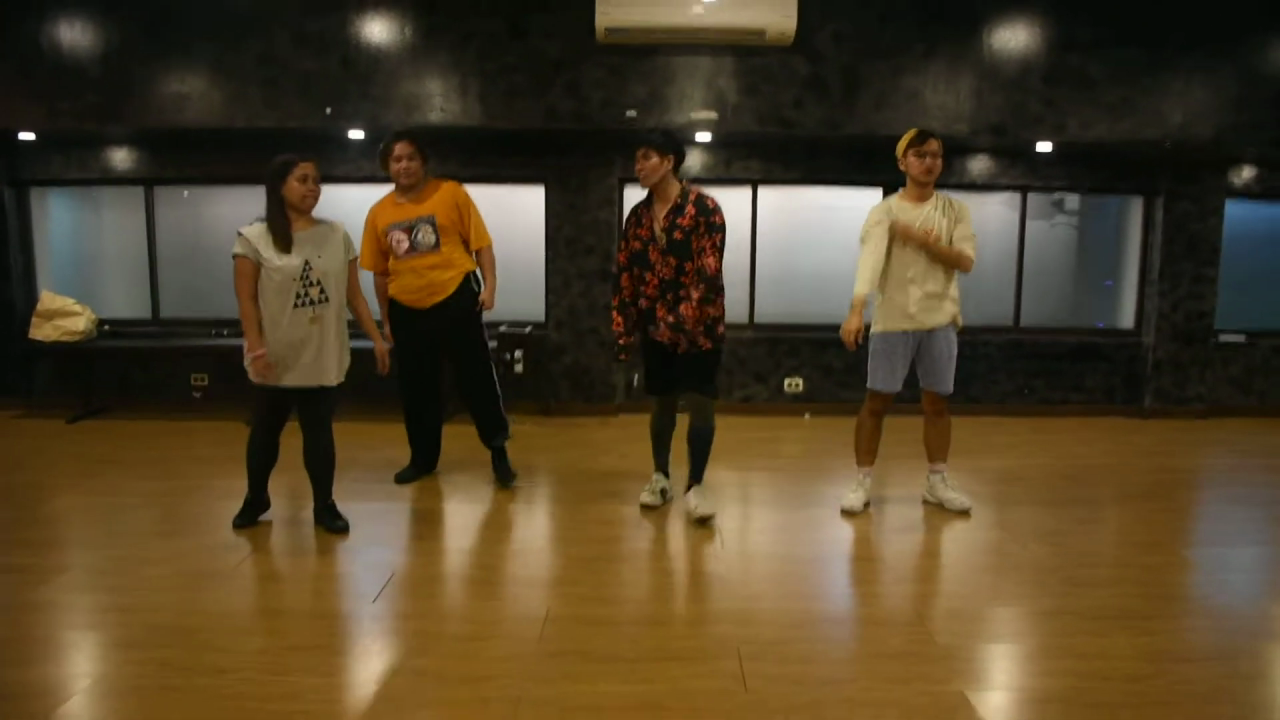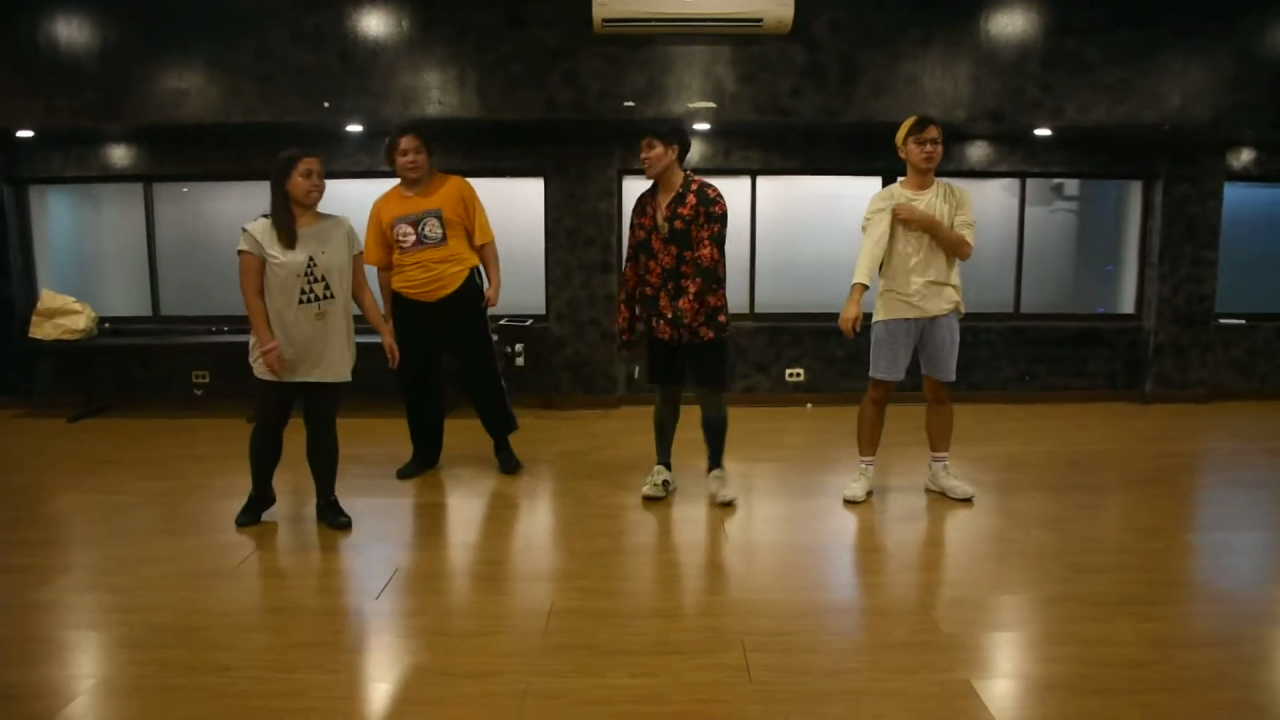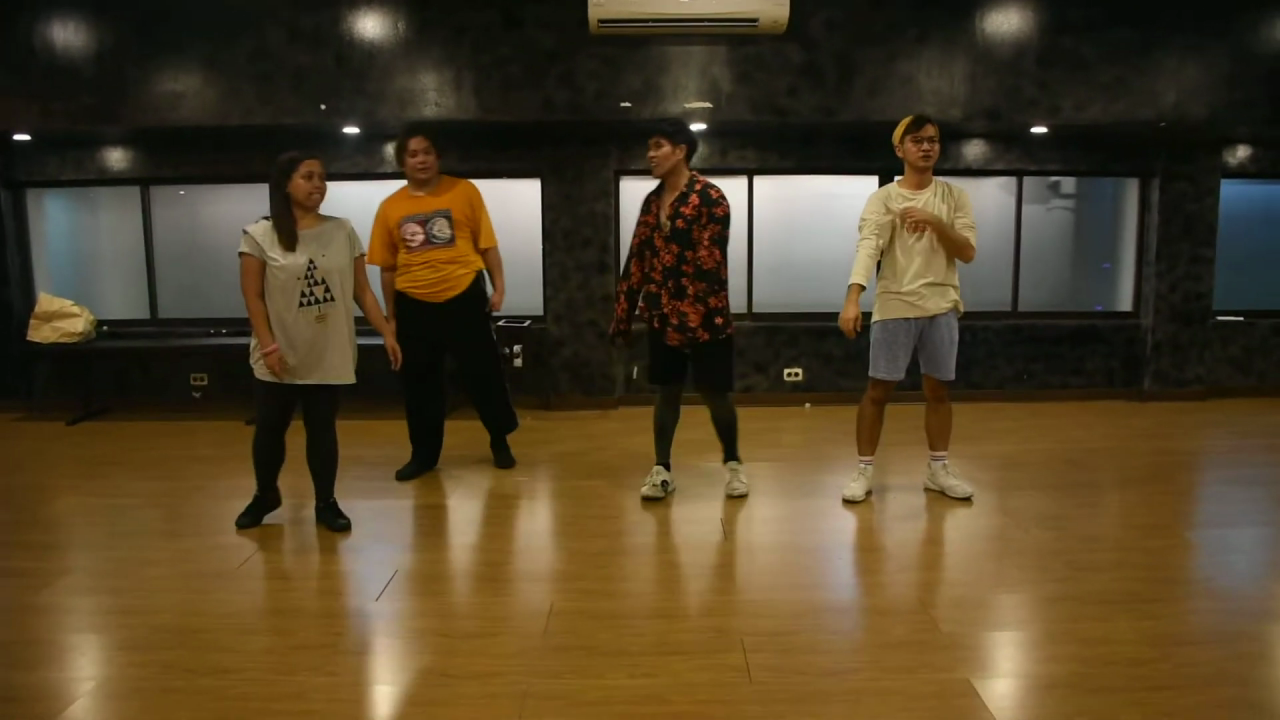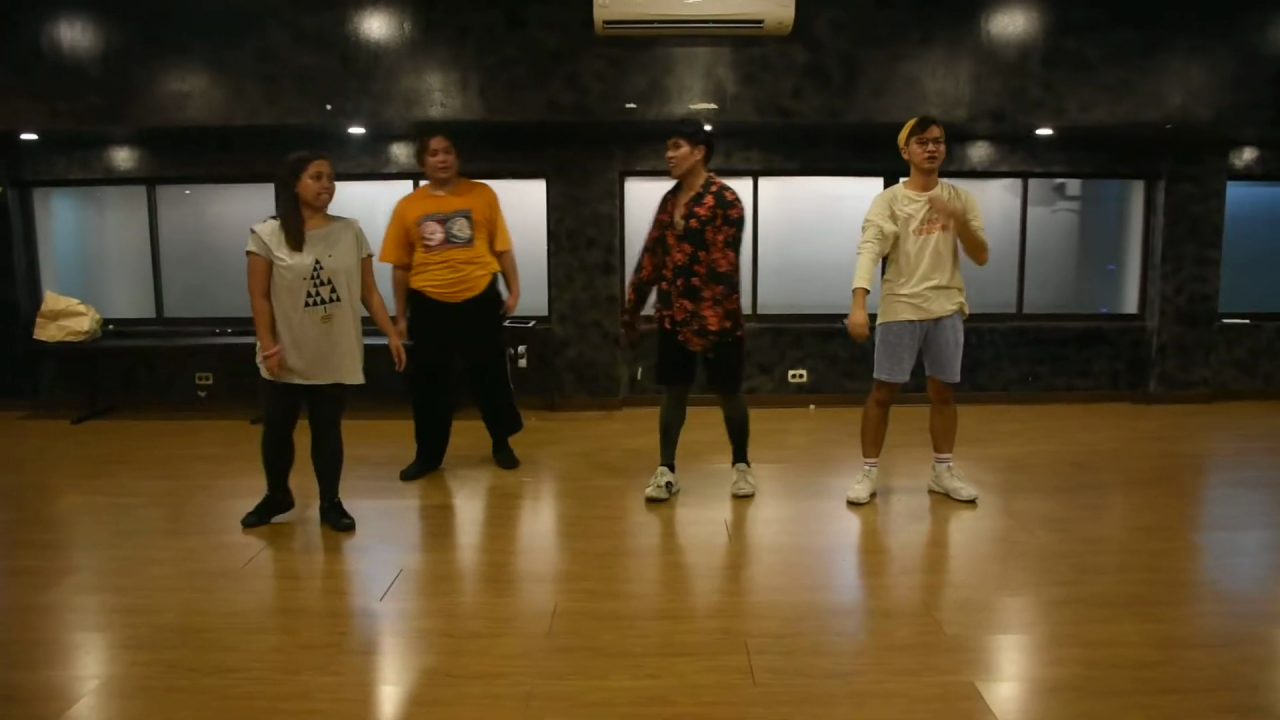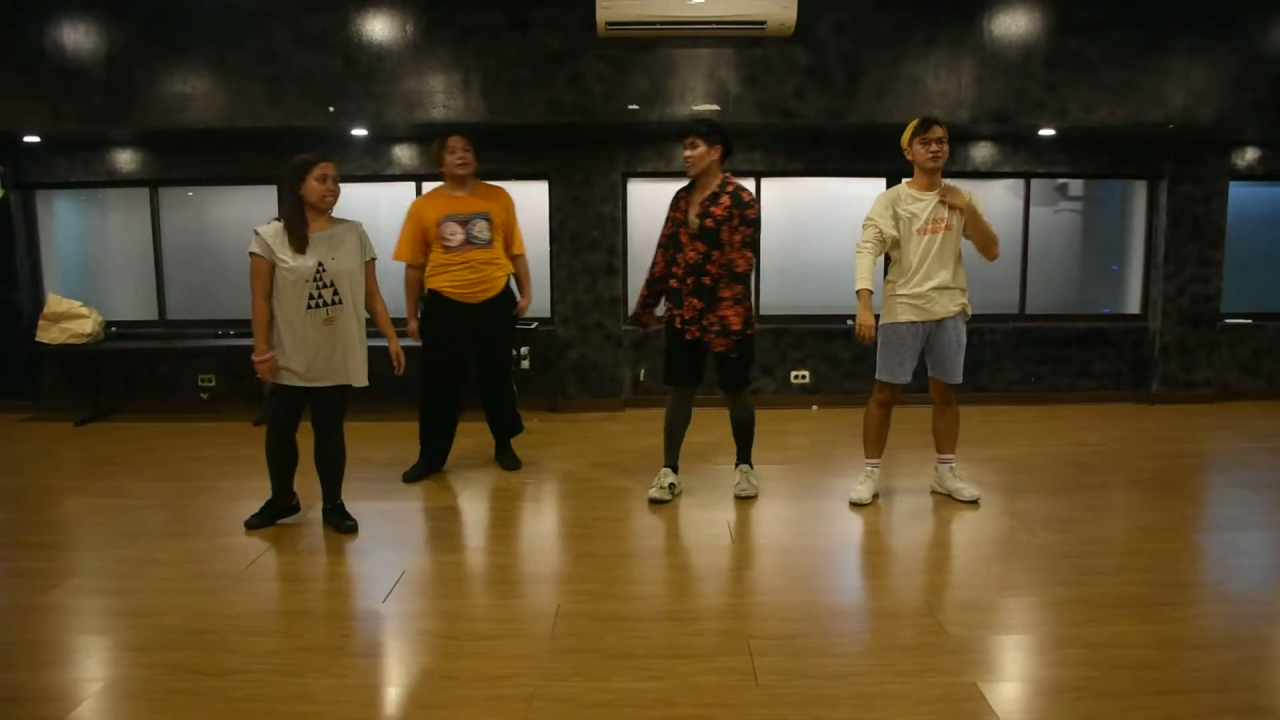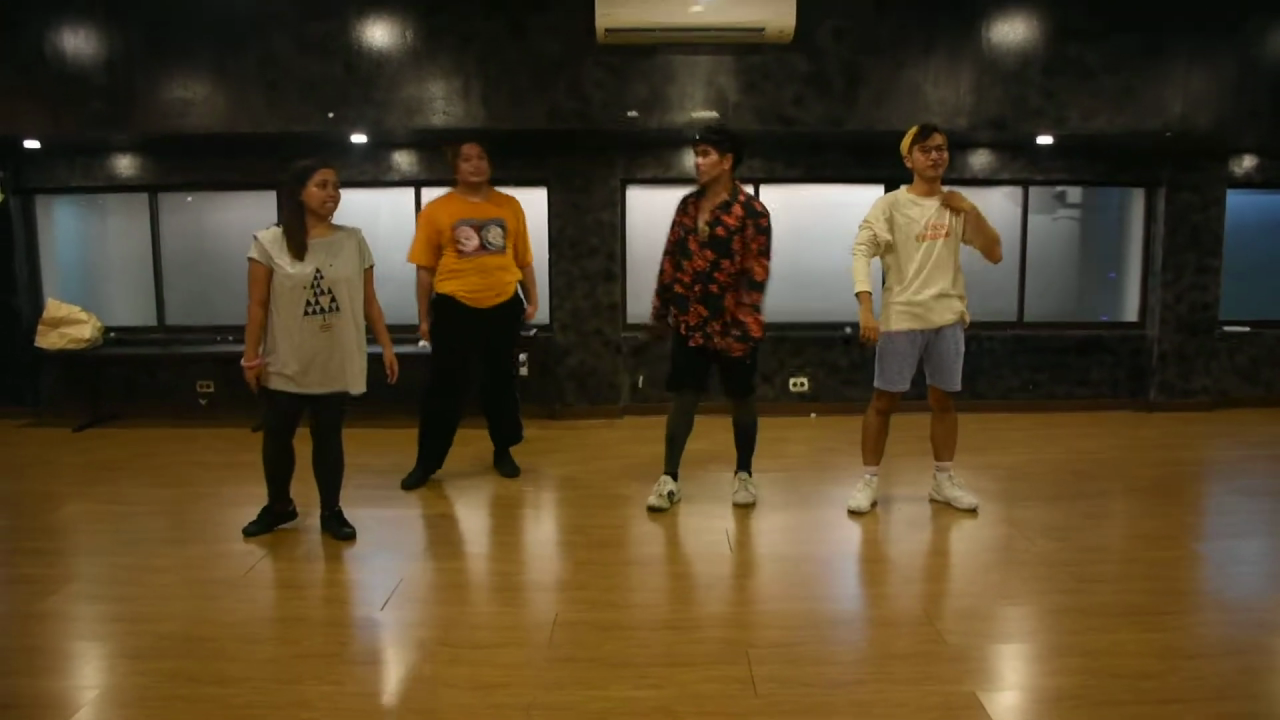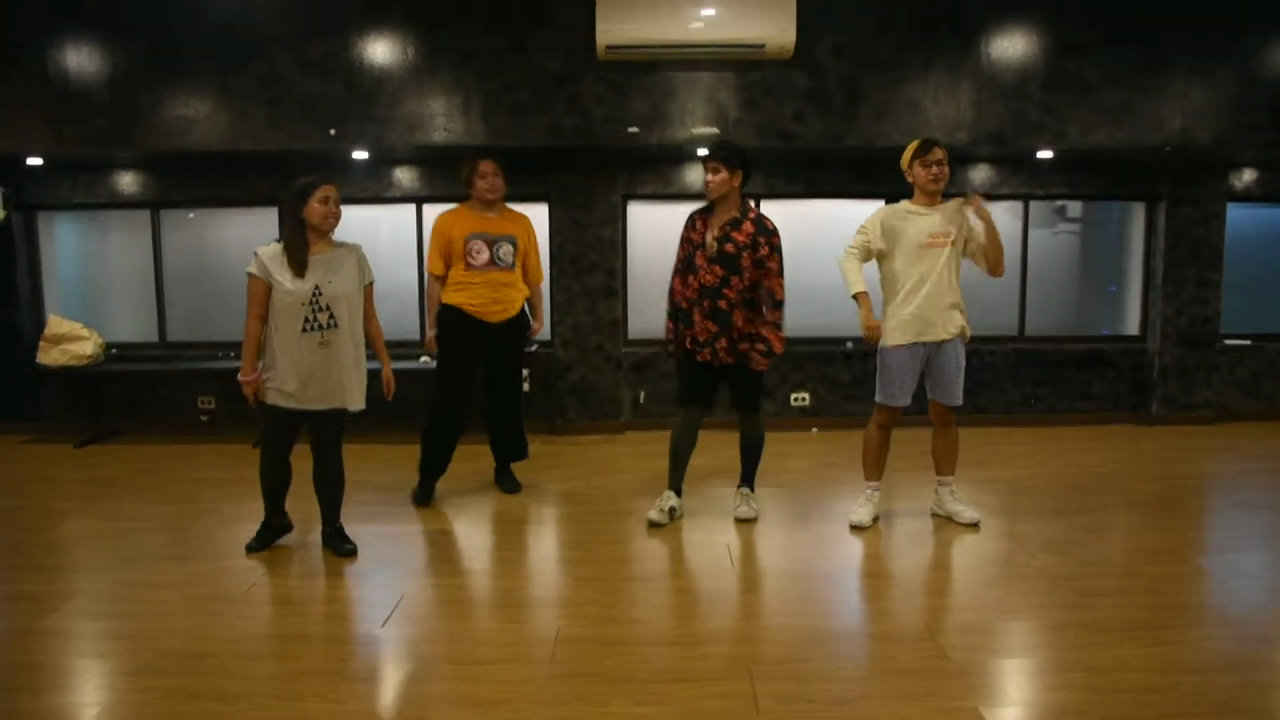
dt=0.1s
person 1, frame 1
left shoulder: (955, 210)
right shoulder: (884, 211)
left elbow: (965, 262)
right elbow: (870, 261)
left wrist: (923, 240)
right wrist: (856, 311)
left hip: (940, 320)
right hip: (893, 320)
left knee: (937, 402)
right knee: (877, 401)
left ankle: (937, 481)
right ankle: (863, 481)
person 1, frame 2
left shoulder: (956, 197)
right shoulder: (885, 199)
left elbow: (964, 249)
right elbow: (872, 248)
left wrist: (926, 222)
right wrist: (854, 298)
left hip: (942, 307)
right hip: (895, 308)
left knee: (939, 391)
right knee: (879, 390)
left ankle: (939, 470)
right ankle: (865, 471)
person 1, frame 3
left shoulder: (954, 196)
right shoulder: (883, 199)
left elbow: (967, 254)
right elbow: (867, 248)
left wrist: (936, 223)
right wrist: (852, 300)
left hip: (941, 307)
right hip: (894, 307)
left knee: (938, 389)
right knee: (878, 390)
left ankle: (938, 469)
right ankle: (864, 471)
person 1, frame 4
left shoulder: (960, 199)
right shoulder: (888, 200)
left elbow: (982, 256)
right elbow: (868, 251)
left wrist: (957, 218)
right wrist: (858, 303)
left hip: (946, 309)
right hip: (899, 309)
left knee: (943, 391)
right knee: (883, 392)
left ankle: (943, 471)
right ankle: (868, 472)
person 1, frame 5
left shoulder: (959, 200)
right shoulder: (892, 200)
left elbow: (992, 251)
right elbow: (866, 251)
left wrist: (968, 208)
right wrist: (864, 305)
left hip: (949, 310)
right hip: (902, 310)
left knee: (945, 392)
right knee: (885, 392)
left ankle: (945, 472)
right ankle: (871, 473)
person 1, frame 6
left shoulder: (959, 208)
right shoulder: (890, 204)
left elbow: (995, 255)
right elbow: (861, 252)
left wrist: (971, 211)
right wrist: (865, 307)
left hip: (948, 318)
right hip: (901, 318)
left knee: (943, 400)
right knee: (883, 400)
left ankle: (944, 480)
right ankle: (869, 481)
person 1, frame 7
left shoulder: (960, 217)
right shoulder: (891, 217)
left elbow: (994, 267)
right elbow: (851, 256)
left wrist: (988, 221)
right wrist: (864, 303)
left hip: (948, 332)
right hip: (901, 332)
left knee: (944, 414)
right knee: (884, 414)
left ankle: (945, 494)
right ankle: (870, 495)
person 2, frame 1
left shoulder: (704, 207)
right shoulder: (637, 215)
left elbow: (709, 273)
right elbow: (627, 275)
left wrist: (682, 320)
right wrist: (623, 327)
left hip: (700, 325)
right hip: (656, 325)
left knee: (699, 403)
right knee: (663, 401)
left ankle: (695, 488)
right ankle: (660, 477)
person 2, frame 2
left shoulder: (706, 197)
right shoulder: (643, 204)
left elbow: (708, 264)
right elbow: (633, 264)
left wrist: (682, 314)
right wrist: (627, 318)
left hip: (703, 315)
right hip: (660, 315)
left knee: (709, 394)
right knee: (667, 392)
left ankle: (716, 471)
right ankle: (662, 469)
person 2, frame 3
left shoulder: (709, 198)
right shoulder: (652, 202)
left elbow: (709, 265)
right elbow: (637, 261)
left wrist: (688, 317)
right wrist: (623, 314)
left hip: (705, 316)
right hip: (662, 315)
left knee: (715, 394)
right knee: (667, 392)
left ankle: (733, 463)
right ankle: (661, 469)
person 2, frame 4
left shoulder: (724, 200)
right shoulder: (669, 201)
left elbow: (723, 268)
right elbow: (651, 257)
left wrist: (708, 323)
right wrist: (632, 307)
left hip: (717, 319)
right hip: (673, 316)
left knee: (729, 395)
right knee: (674, 393)
left ankle: (741, 465)
right ankle: (666, 471)
person 2, frame 5
left shoulder: (740, 201)
right shoulder: (681, 200)
left elbow: (740, 267)
right elbow: (664, 254)
left wrist: (728, 322)
right wrist: (646, 302)
left hip: (724, 319)
right hip: (683, 316)
left knee: (737, 393)
right knee: (679, 393)
left ankle: (744, 466)
right ankle: (669, 472)
person 2, frame 6
left shoulder: (751, 210)
right shoulder: (688, 206)
left elbow: (756, 275)
right elbow: (671, 260)
left wrist: (747, 328)
right wrist: (662, 310)
left hip: (732, 325)
right hip: (689, 323)
left knee: (741, 401)
right knee: (683, 399)
left ankle: (743, 475)
right ankle: (668, 479)
person 2, frame 7
left shoulder: (759, 228)
right shoulder: (695, 222)
left elbow: (771, 290)
right elbow: (681, 277)
left wrist: (768, 342)
right wrist: (675, 326)
left hip: (740, 339)
right hip: (695, 338)
left knee: (749, 415)
right knee: (688, 414)
left ankle: (746, 491)
right ankle: (672, 494)
person 3, frame 1
left shoulder: (337, 235)
right shoulder: (253, 238)
left elbow: (353, 294)
right elbow: (246, 299)
left wrist: (376, 338)
right wrist: (257, 349)
left hip: (323, 356)
right hip: (276, 358)
left knee: (319, 430)
right knee: (265, 430)
left ankle: (324, 505)
right ankle: (256, 498)
person 3, frame 2
left shoulder: (342, 229)
right shoulder: (258, 234)
left elbow: (360, 288)
right elbow: (252, 294)
left wrist: (384, 332)
right wrist: (267, 344)
left hip: (329, 352)
right hip: (282, 354)
left knee: (323, 426)
right knee: (268, 426)
left ankle: (327, 501)
right ankle: (260, 494)
person 3, frame 3
left shoulder: (343, 231)
right shoulder: (259, 237)
left elbow: (361, 290)
right elbow: (254, 297)
left wrist: (387, 333)
right wrist: (267, 346)
left hip: (330, 354)
right hip: (283, 355)
left knee: (322, 428)
right knee: (269, 428)
left ankle: (326, 503)
right ankle: (265, 495)
person 3, frame 4
left shoulder: (350, 232)
right shoulder: (267, 236)
left elbow: (368, 291)
right elbow: (259, 297)
left wrist: (392, 334)
right wrist: (269, 348)
left hip: (336, 355)
right hip: (288, 356)
left knee: (328, 428)
right knee: (276, 428)
left ankle: (330, 503)
right ankle: (277, 496)
person 3, frame 5
left shoulder: (354, 234)
right shoulder: (270, 237)
left elbow: (371, 293)
right elbow: (261, 299)
left wrist: (392, 338)
right wrist: (261, 351)
left hip: (339, 356)
right hip: (289, 358)
left knee: (330, 430)
right knee: (279, 429)
left ankle: (333, 505)
right ankle: (282, 499)
person 3, frame 6
left shoulder: (353, 240)
right shoulder: (269, 242)
left elbow: (368, 301)
right elbow: (257, 305)
left wrist: (387, 346)
right wrist: (251, 356)
left hip: (337, 363)
right hip: (285, 364)
left knee: (328, 437)
right knee: (276, 436)
left ankle: (331, 512)
right ankle: (279, 505)
person 3, frame 7
left shoulder: (353, 257)
right shoulder: (269, 259)
left elbow: (368, 317)
right elbow: (256, 320)
left wrist: (385, 363)
right wrist: (248, 371)
left hip: (336, 379)
right hip: (284, 380)
left knee: (329, 453)
right knee: (274, 451)
left ankle: (332, 528)
right ankle: (274, 521)
person 4, frame 1
left shoulder: (452, 194)
right shoulder: (378, 213)
left elbow: (481, 244)
right elbow: (380, 271)
left wrist: (489, 286)
right wrist: (387, 319)
left hip: (457, 301)
right hip: (408, 311)
left knee: (477, 377)
right knee: (416, 388)
left ankle: (498, 452)
right ankle: (423, 458)
person 4, frame 2
left shoulder: (458, 188)
right shoulder: (383, 207)
left elbow: (484, 239)
right elbow: (384, 266)
left wrist: (494, 282)
right wrist: (390, 314)
left hip: (461, 296)
right hip: (411, 305)
left knee: (481, 372)
right knee: (418, 383)
left ankle: (502, 442)
right ankle: (424, 453)
person 4, frame 3
left shoulder: (465, 192)
right shoulder: (390, 208)
left elbow: (487, 244)
right elbow: (387, 267)
left wrist: (498, 287)
right wrist: (392, 316)
left hip: (466, 298)
right hip: (416, 306)
left knee: (484, 372)
right knee: (420, 384)
left ankle: (500, 441)
right ankle: (423, 455)
person 4, frame 4
left shoulder: (482, 195)
right shoulder: (407, 207)
left elbow: (502, 248)
right elbow: (401, 266)
left wrist: (513, 289)
right wrist: (402, 315)
left hip: (480, 300)
right hip: (430, 305)
left knee: (491, 375)
right knee: (429, 384)
left ankle: (502, 442)
right ankle: (428, 455)
person 4, frame 5
left shoulder: (499, 198)
right shoulder: (424, 206)
left elbow: (516, 251)
right elbow: (414, 264)
left wrist: (526, 292)
right wrist: (413, 314)
left hip: (495, 302)
right hip: (445, 305)
left knee: (497, 376)
right knee: (439, 383)
left ankle: (504, 444)
right ankle: (431, 457)
person 4, frame 6
left shoulder: (509, 206)
right shoulder: (436, 210)
left elbow: (523, 259)
right elbow: (425, 268)
left wrist: (532, 299)
right wrist: (425, 317)
left hip: (503, 308)
right hip: (454, 309)
left knee: (501, 383)
right knee: (444, 387)
left ankle: (503, 451)
right ankle: (427, 462)
person 4, frame 7
left shoulder: (521, 224)
right shoulder: (449, 222)
left elbow: (532, 277)
right elbow: (435, 276)
left wrist: (538, 317)
right wrist: (432, 324)
left hip: (510, 323)
right hip: (461, 321)
left knee: (506, 396)
right knee: (448, 398)
left ankle: (504, 467)
right ankle: (429, 476)
